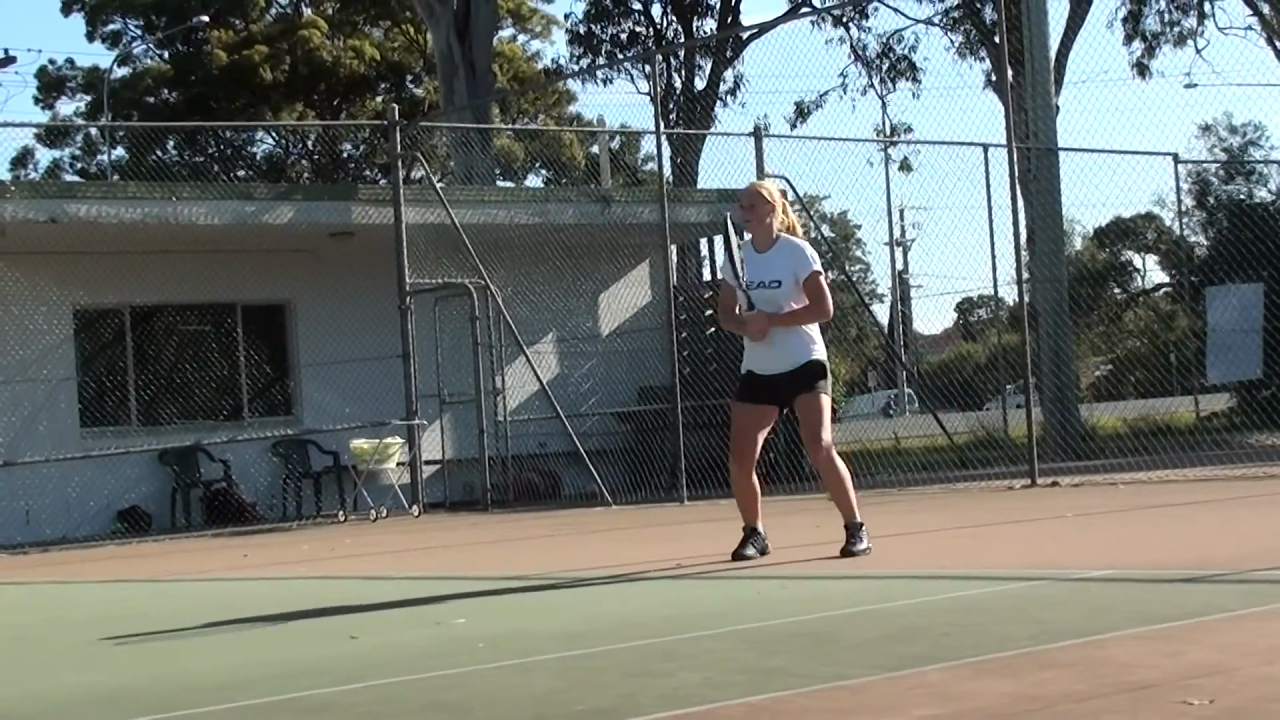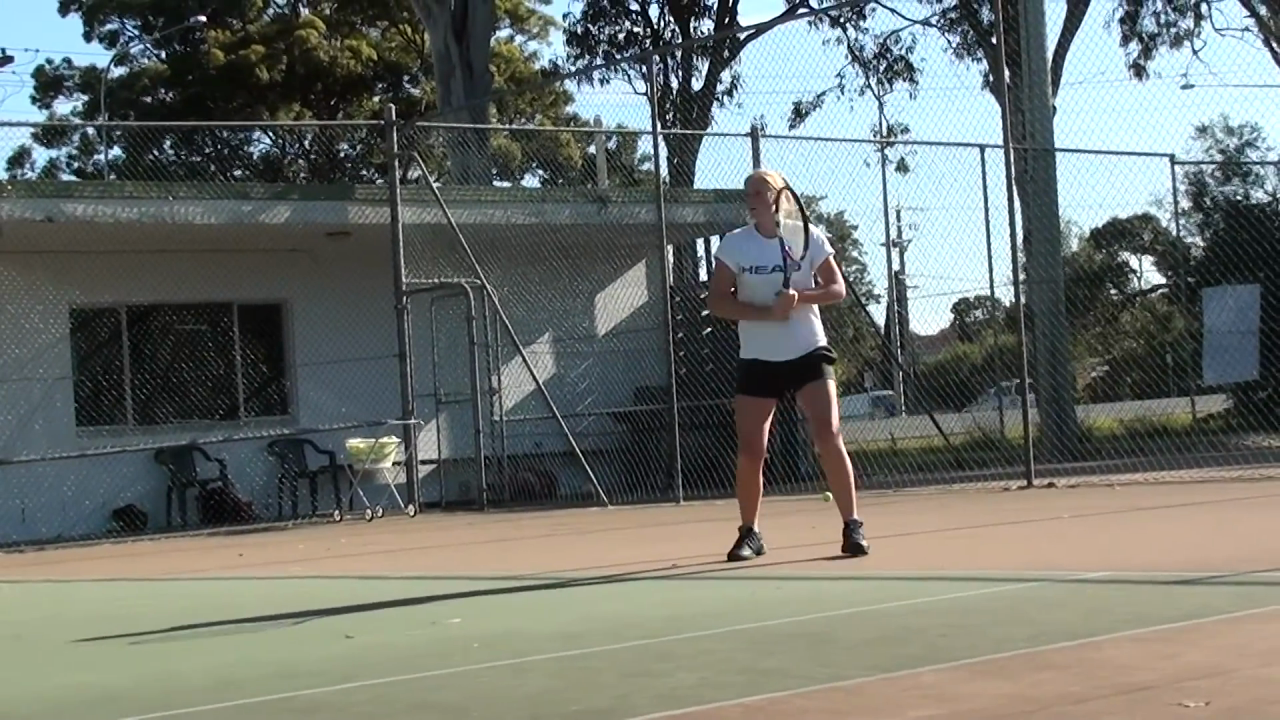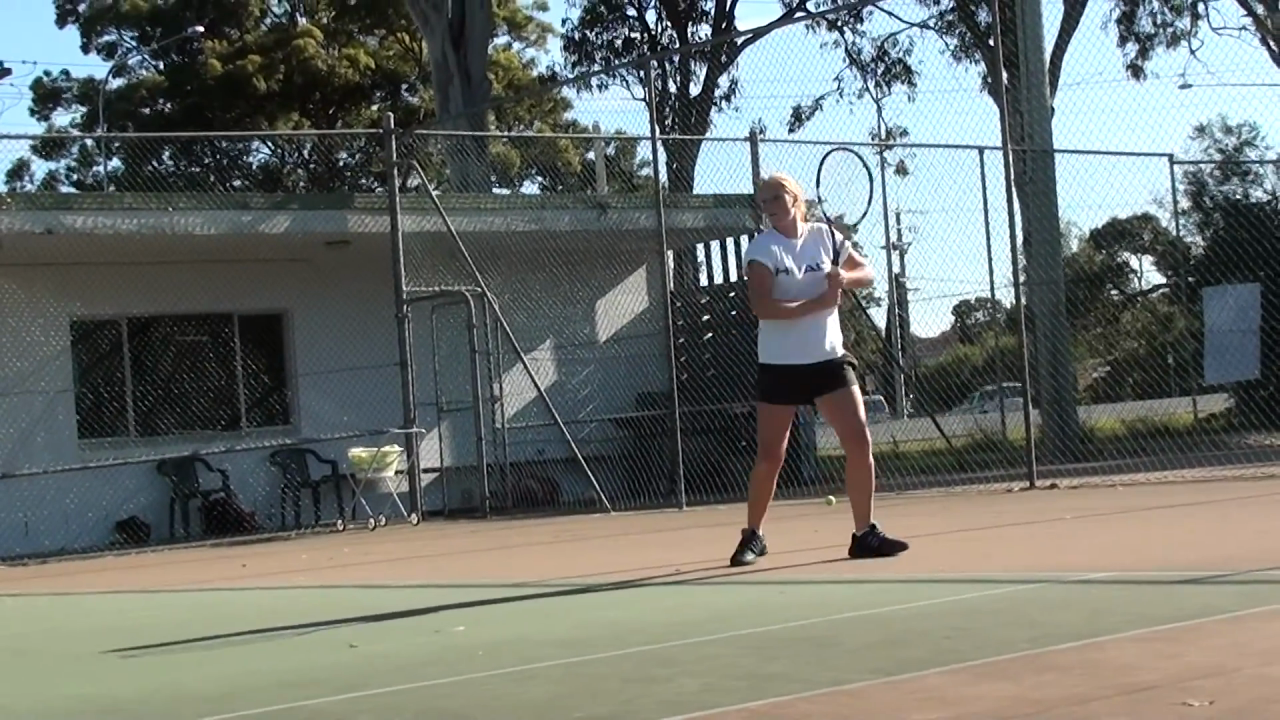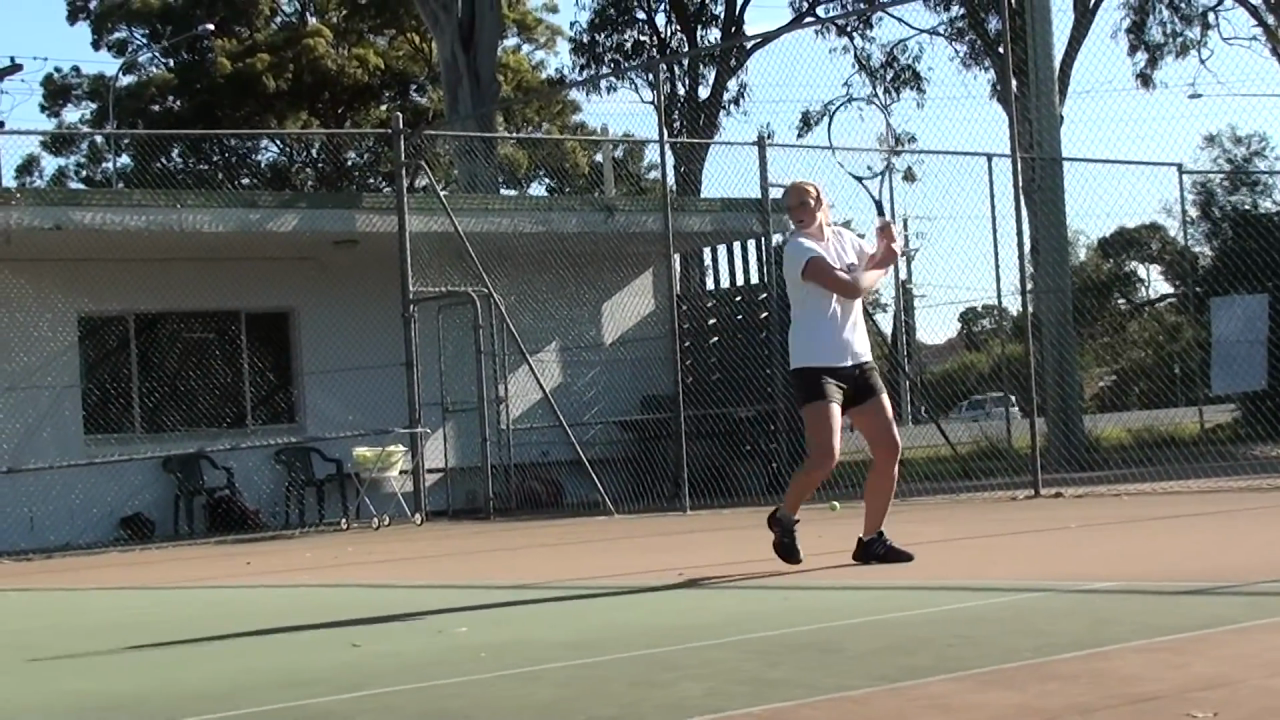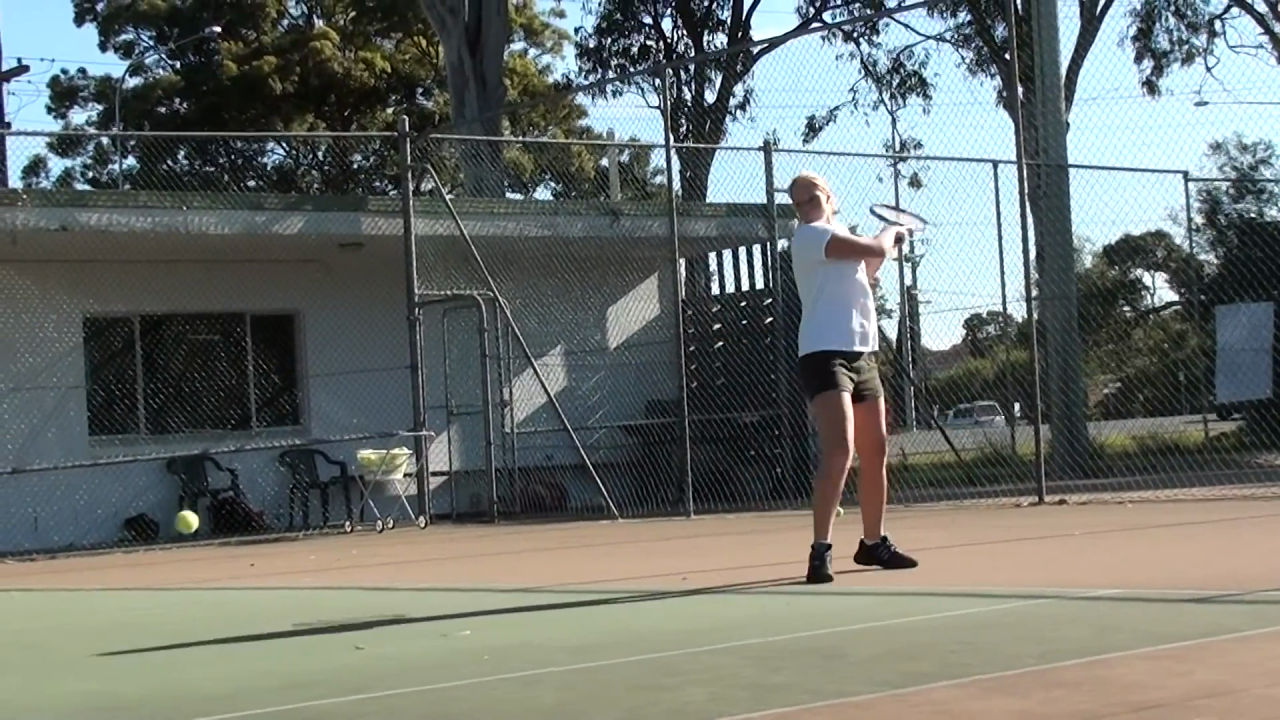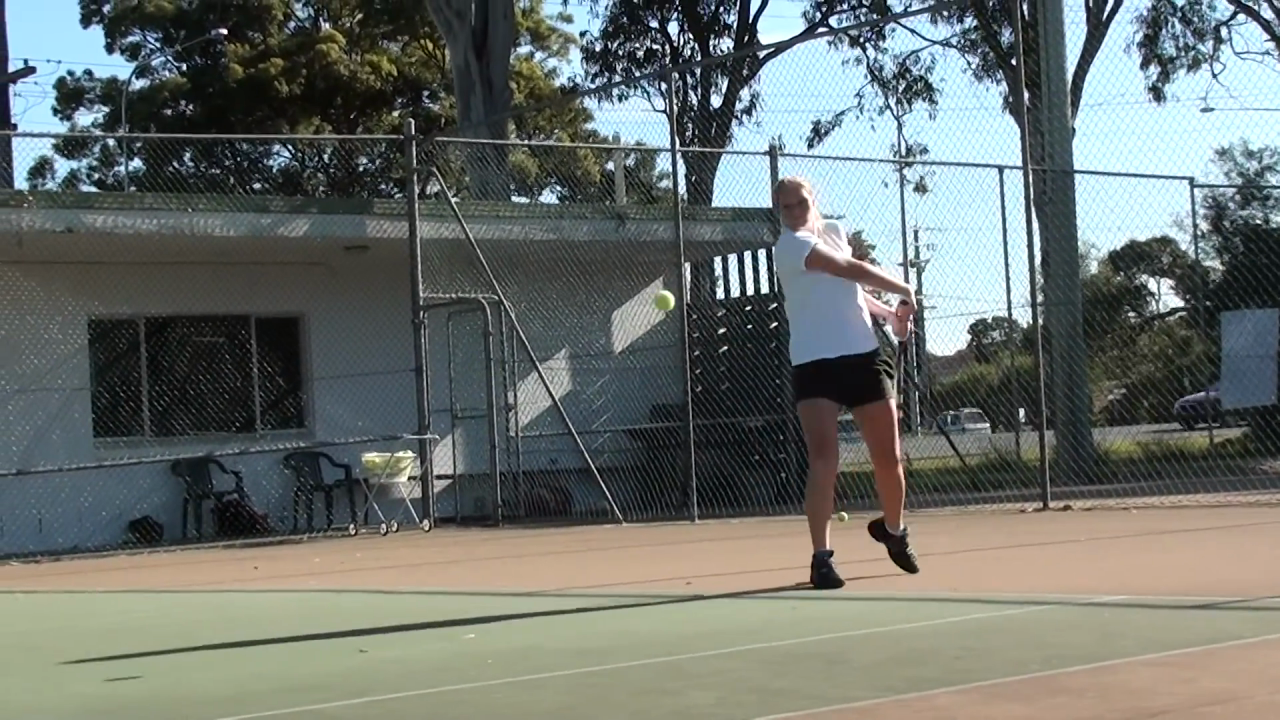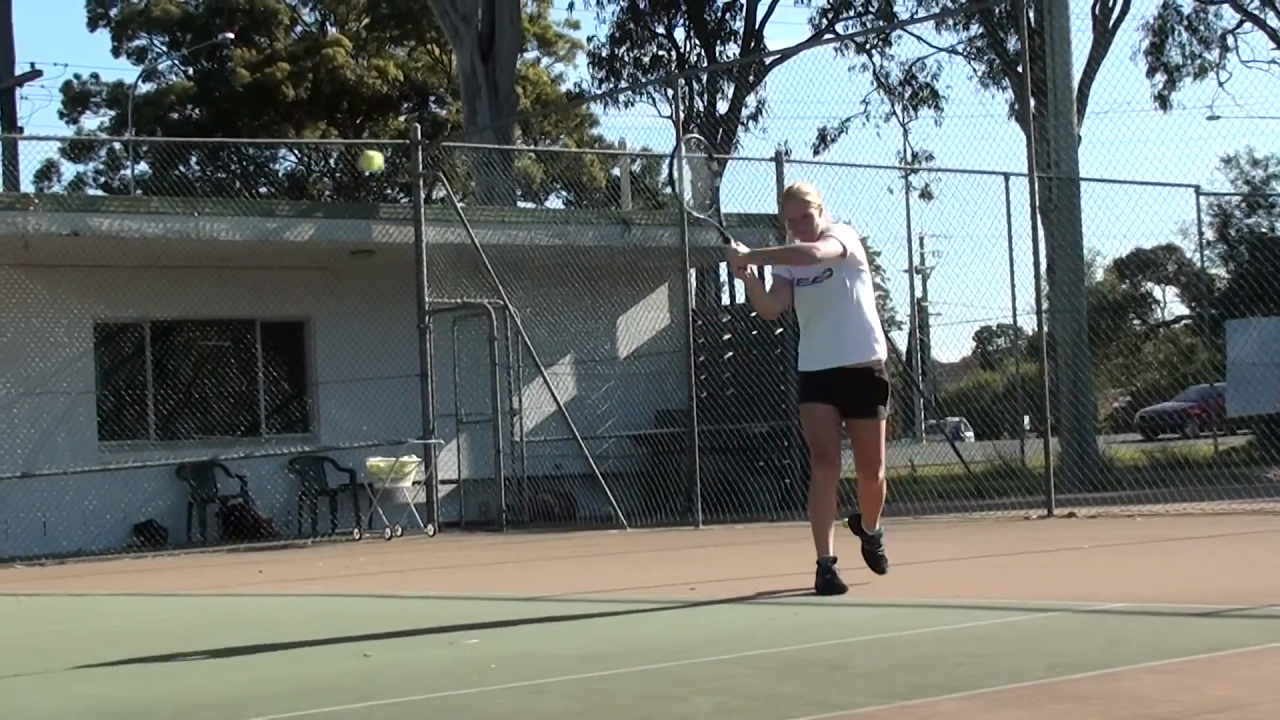
dt=0.2s
person 1, frame 1
left shoulder: (799, 253)
right shoulder: (735, 259)
left elbow: (824, 308)
right elbow: (724, 311)
left wrist: (776, 322)
right wrist: (747, 326)
left hip: (805, 365)
right hip: (758, 371)
left knee: (820, 448)
right knee: (740, 458)
left ankle: (856, 528)
right ankle: (754, 533)
person 1, frame 2
left shoulder: (810, 237)
right shoulder: (732, 245)
left elbow: (838, 289)
right elbow: (717, 303)
left wrist: (802, 297)
right wrist: (769, 312)
left hip: (808, 351)
right hip: (757, 359)
left knee: (829, 436)
right knee: (752, 451)
left ankle: (852, 526)
right ankle: (749, 533)
person 1, frame 3
left shoulder: (824, 235)
right shoulder: (761, 248)
left elbow: (862, 273)
right elbow: (763, 308)
left wrist: (842, 278)
right wrist: (818, 302)
left hip: (829, 358)
right hip: (781, 365)
left knee: (859, 442)
right knee: (770, 457)
left ankle: (864, 533)
right ankle: (752, 535)
person 1, frame 4
left shoulder: (842, 237)
right shoulder: (799, 249)
left elbow: (875, 267)
right elbow: (849, 287)
left wrist: (886, 248)
right wrist: (882, 264)
left hip: (857, 362)
right hip: (814, 367)
left knee: (888, 450)
right knee: (824, 457)
left ankle: (871, 539)
right ankle: (785, 516)
person 1, frame 5
left shoulder: (835, 232)
right shoulder: (811, 235)
left elbow: (860, 274)
right elbow: (873, 250)
left wrist: (886, 240)
right wrist: (893, 231)
left hip: (860, 355)
right hip: (824, 356)
left knee: (875, 455)
right knee: (840, 449)
left ankle: (873, 543)
right ankle: (820, 549)
person 1, frame 6
left shoulder: (830, 233)
right shoulder: (789, 245)
left elbow: (851, 276)
right elbow: (853, 269)
left wrist: (885, 312)
right wrist: (902, 288)
left hip: (863, 357)
right hip: (815, 366)
left knee: (888, 458)
right knee: (824, 461)
left ankle: (893, 529)
right ankle: (821, 558)
person 1, frame 7
left shoulder: (844, 237)
right shoulder: (786, 265)
left elbow: (812, 253)
right elbow: (769, 309)
left wrist: (757, 254)
right wrist: (747, 272)
left hip: (864, 370)
right hip: (817, 373)
left knee: (871, 470)
right knee: (826, 467)
left ankle: (869, 530)
right ankle: (826, 564)
